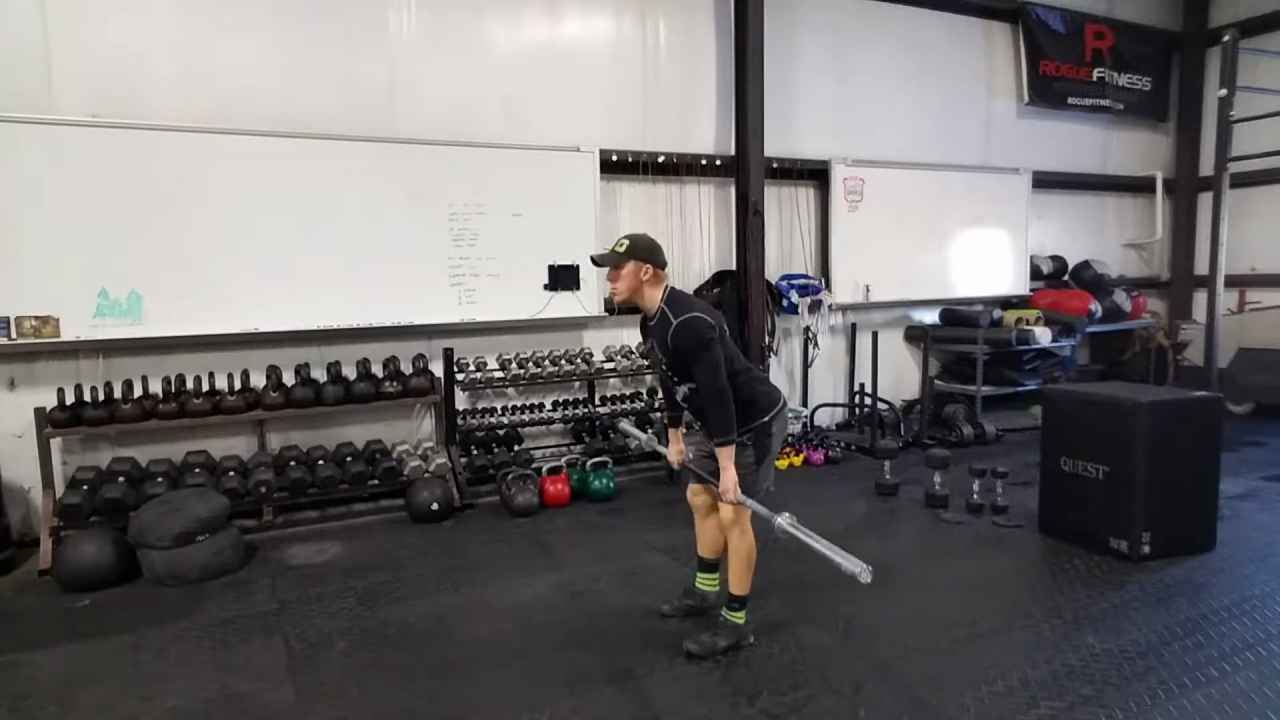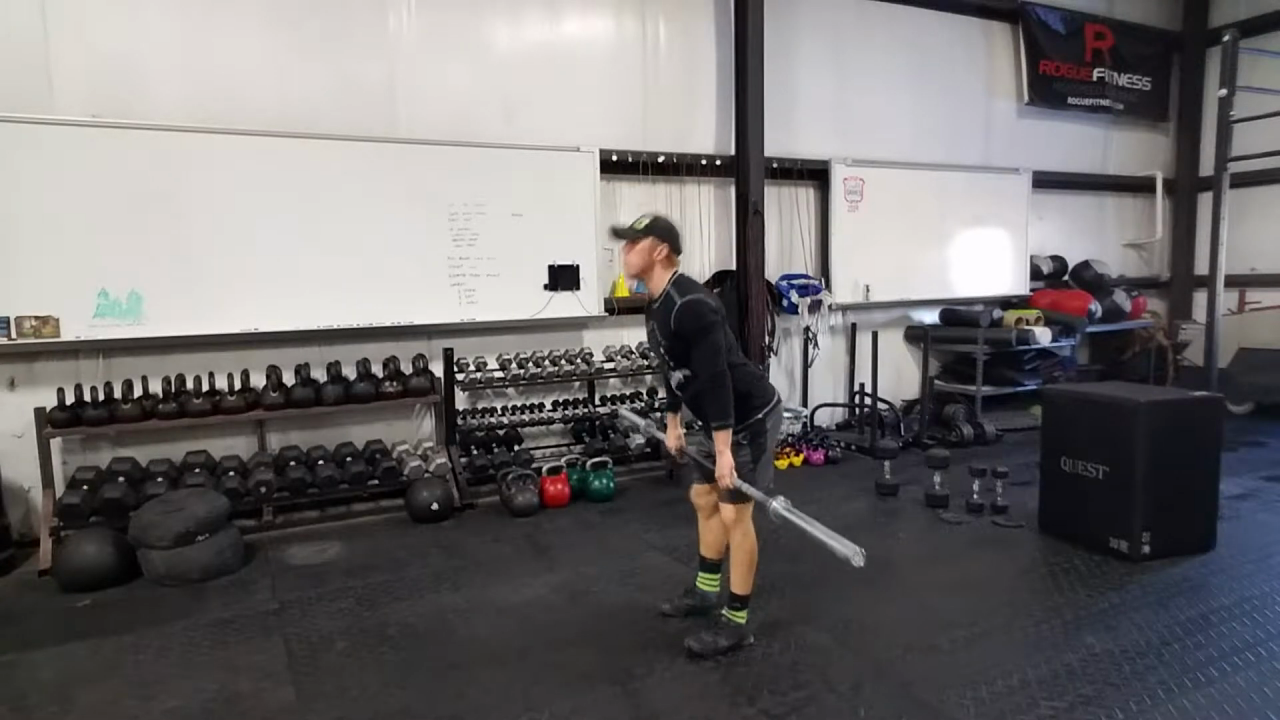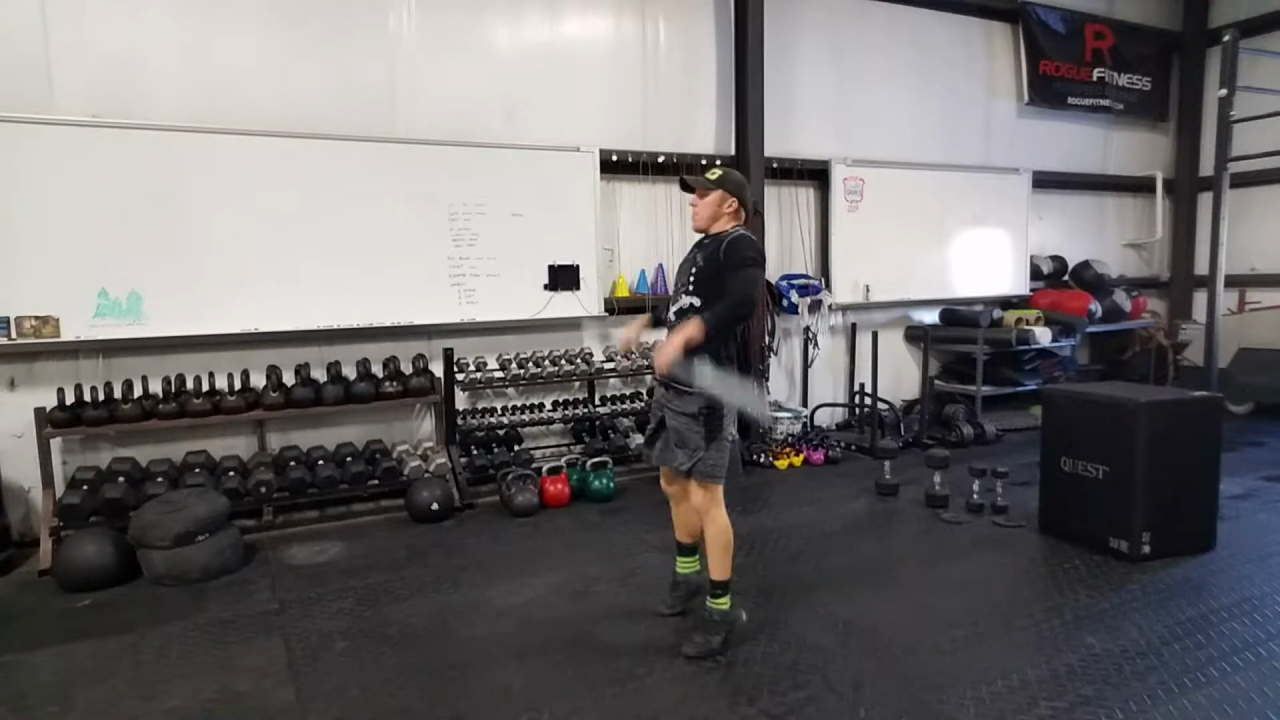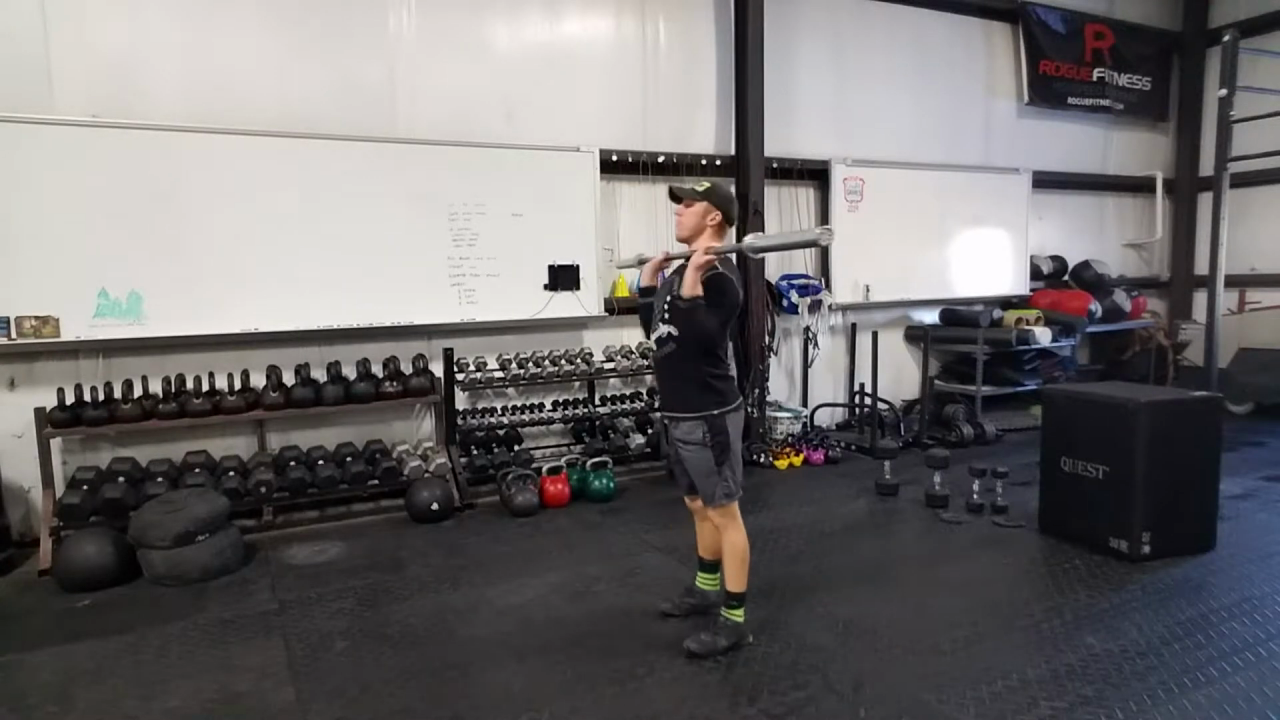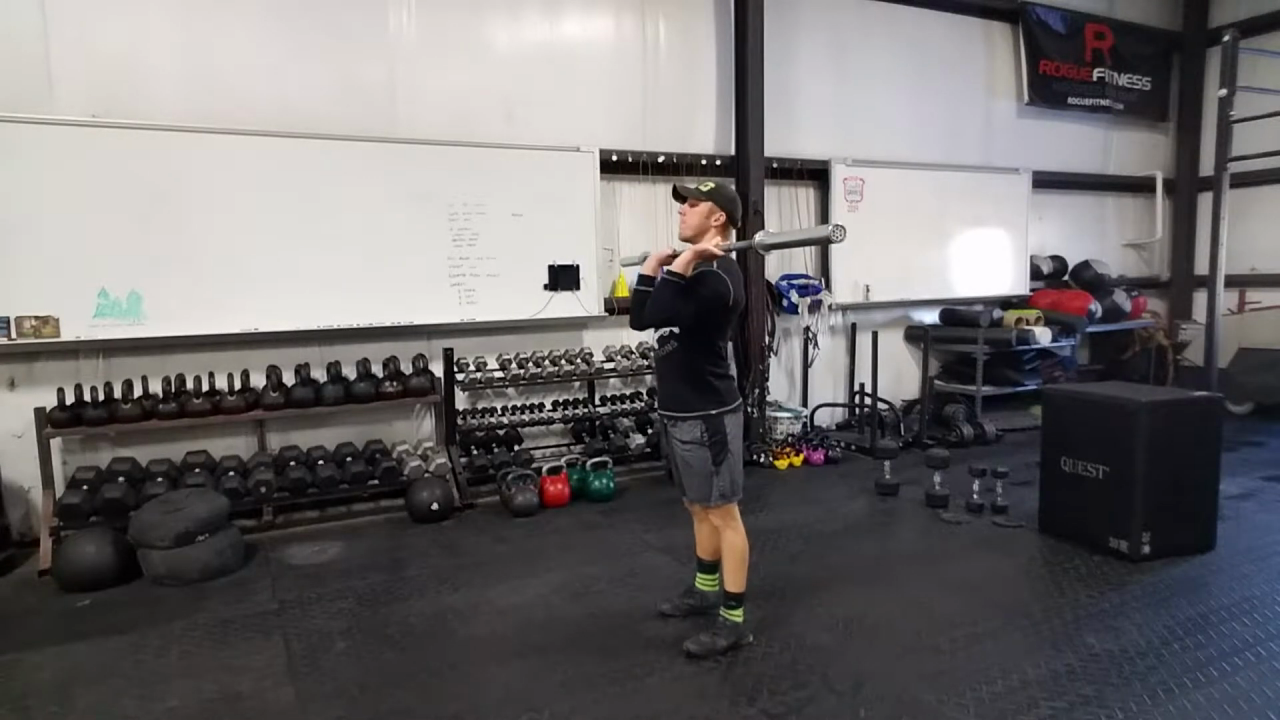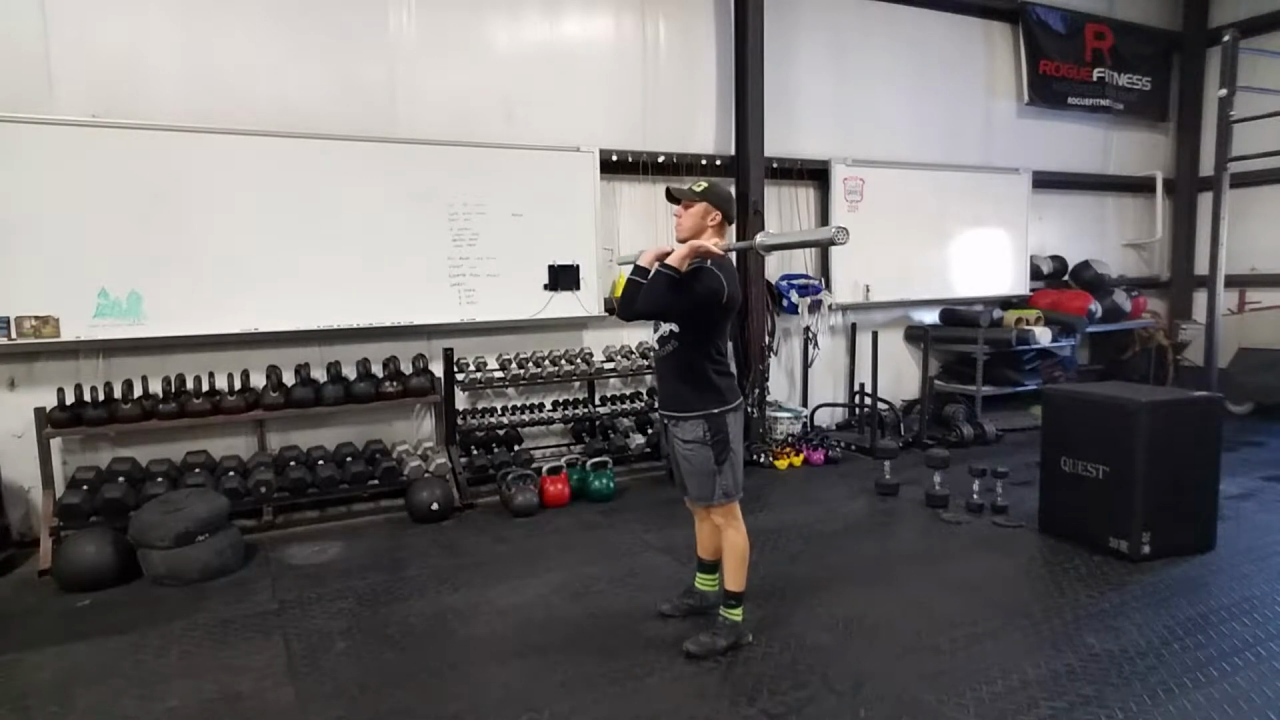
dt=0.3s
person 1, frame 1
left shoulder: (688, 322)
right shoulder: (651, 322)
left elbow: (718, 395)
right elbow: (671, 384)
left wrist: (727, 465)
right wrist: (674, 437)
left hip: (755, 419)
right hip: (722, 421)
left knee: (733, 513)
right knee: (700, 498)
left ankle: (734, 623)
right ankle: (705, 592)
person 1, frame 2
left shoulder: (690, 305)
right shoulder: (657, 307)
left elbow: (716, 378)
right elbow: (674, 371)
left wrist: (725, 451)
right wrist: (673, 423)
left hip: (750, 416)
right hip: (719, 417)
left knee: (733, 512)
right knee: (703, 499)
left ankle: (735, 622)
right ankle: (706, 591)
person 1, frame 3
left shoulder: (741, 247)
right shoulder: (705, 246)
left elbow: (732, 306)
left wrist: (680, 337)
right wrist: (643, 324)
left hip: (705, 391)
right hip: (671, 386)
left knee: (706, 495)
right knee: (673, 484)
left ankle: (721, 610)
right ankle: (688, 579)
person 1, frame 4
left shoulder: (716, 277)
right shoulder: (680, 272)
left elbow: (700, 340)
right elbow: (656, 328)
left wrist: (692, 282)
right wrist: (651, 280)
left hip: (709, 415)
right hip: (677, 411)
left knee: (723, 513)
right knee: (699, 506)
left ankle: (733, 620)
right ankle: (705, 590)
person 1, frame 5
left shoulder: (716, 278)
right shoulder: (693, 271)
left elbow: (653, 315)
right elbow: (640, 317)
left wrist: (683, 263)
right wrist: (653, 267)
left hip: (708, 414)
right hip: (678, 411)
left knee: (722, 512)
right knee: (698, 507)
left ankle: (733, 621)
right ankle: (705, 590)
person 1, frame 6
left shoulder: (711, 276)
right shoulder: (691, 271)
left elbow: (644, 306)
right elbow: (627, 307)
left wrist: (679, 257)
right wrist: (649, 259)
left hip: (710, 414)
right hip: (680, 411)
left knee: (723, 511)
right knee: (700, 507)
left ankle: (732, 621)
right ankle: (704, 590)
